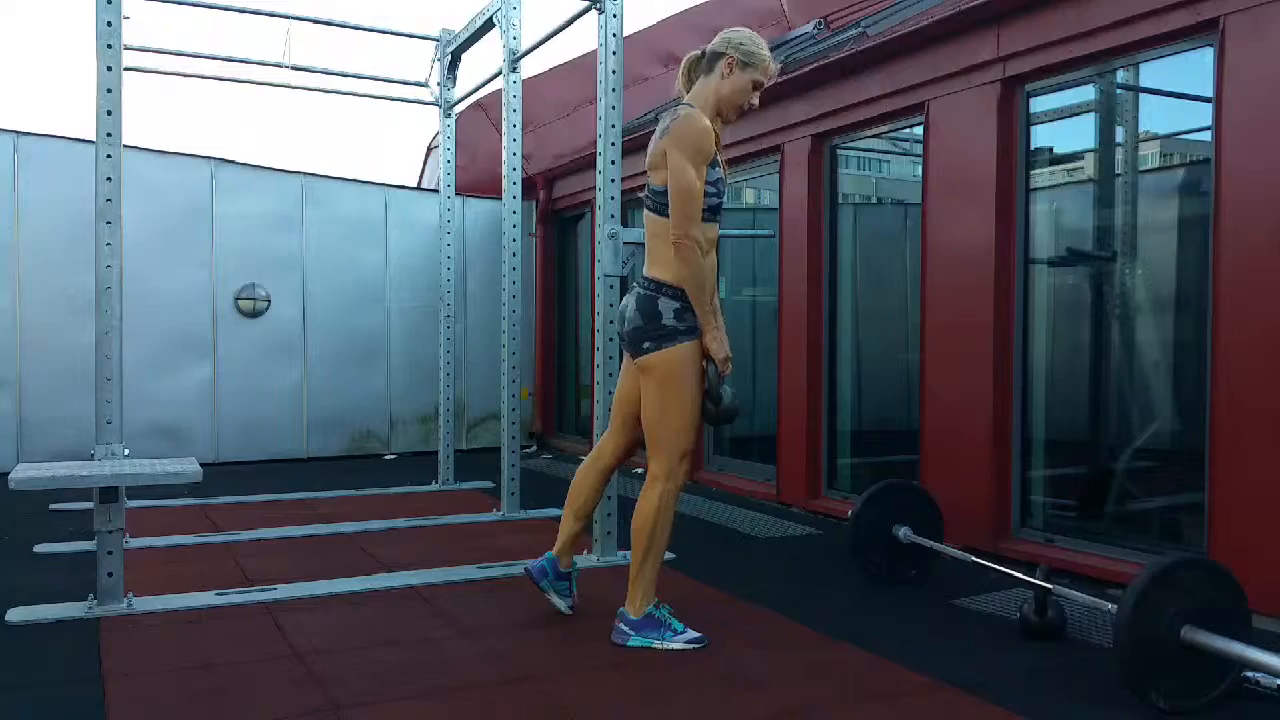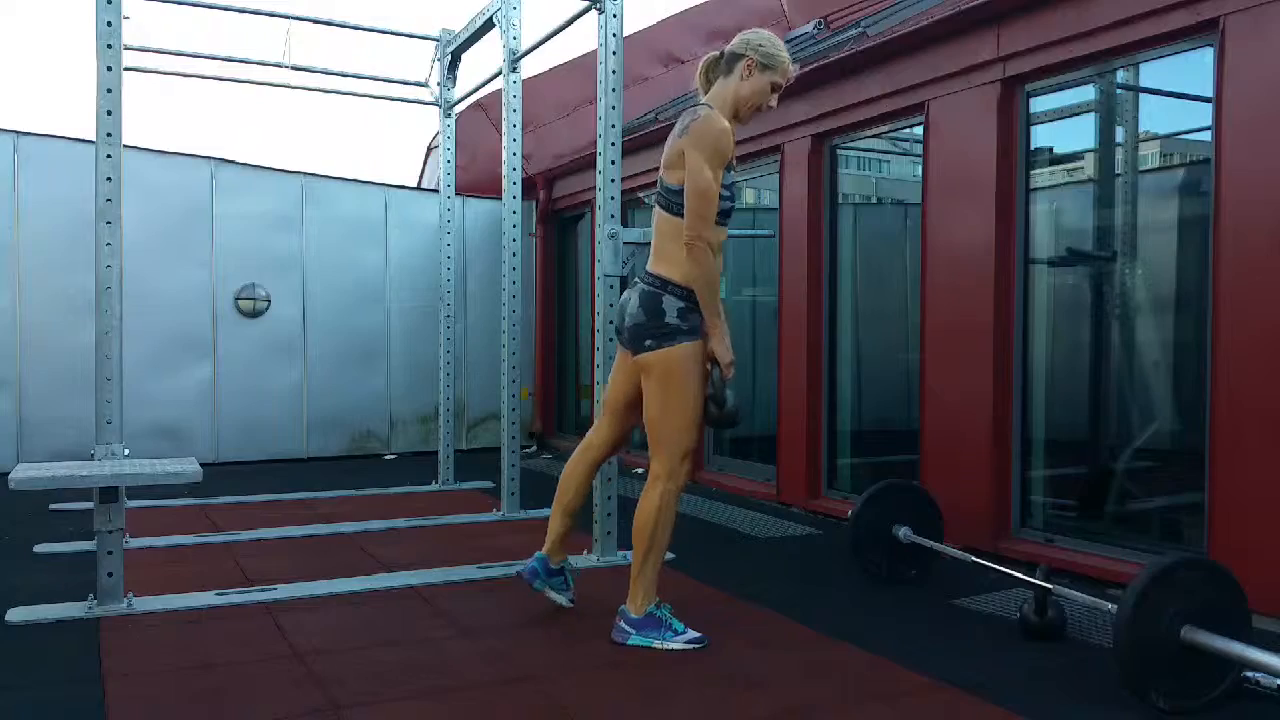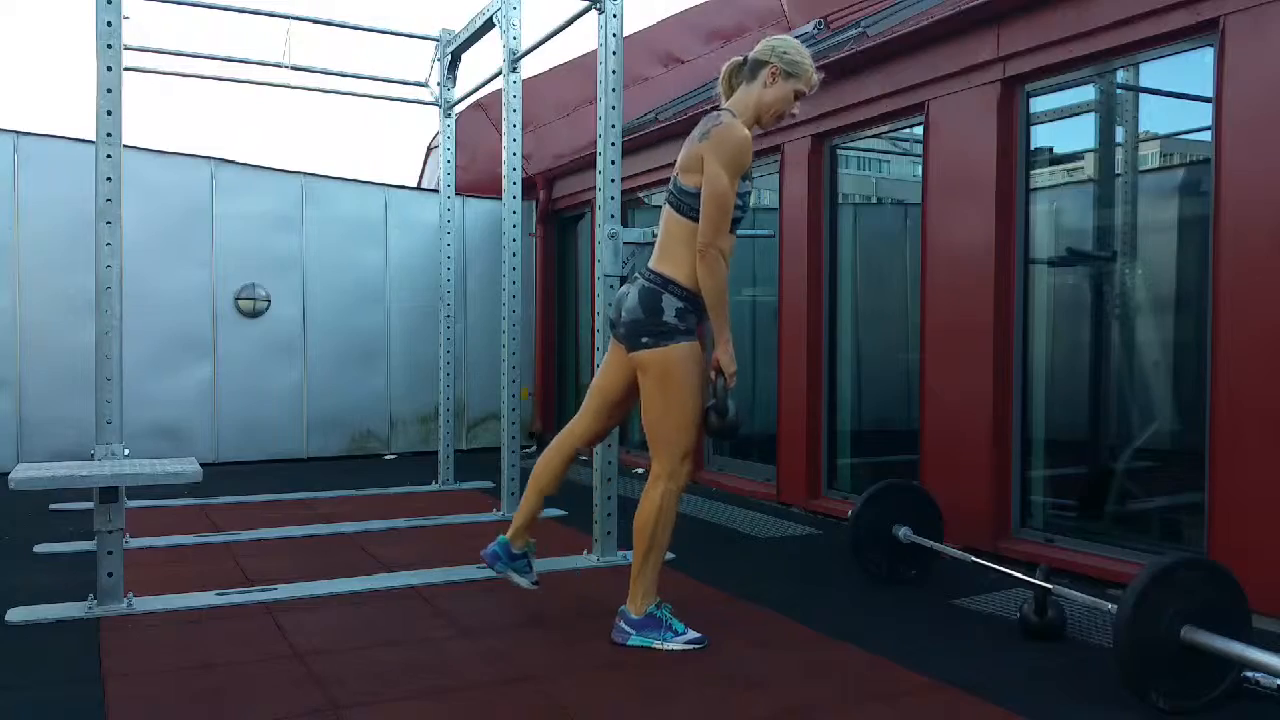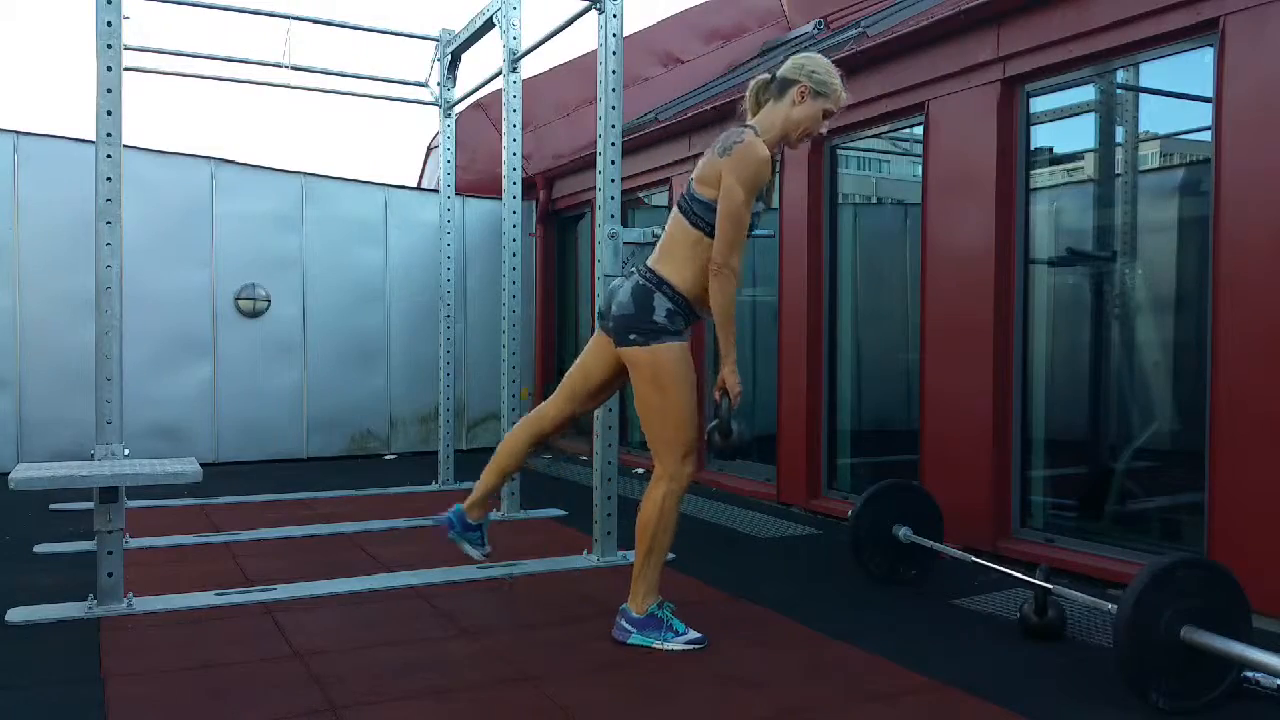
dt=0.2s
person 1, frame 1
left shoulder: (688, 127)
right shoulder: (690, 124)
right elbow: (685, 241)
left wrist: (710, 321)
right wrist: (713, 328)
left hip: (655, 308)
right hip: (667, 313)
left knee: (616, 446)
right knee: (668, 469)
left ankle: (557, 561)
right ankle: (638, 617)
person 1, frame 2
left shoulder: (698, 125)
right shoulder: (709, 125)
right elbow: (698, 242)
left wrist: (710, 325)
right wrist: (718, 332)
left hip: (650, 305)
right hip: (669, 312)
left knee: (604, 437)
right knee: (671, 469)
left ankle: (549, 558)
right ankle: (638, 616)
person 1, frame 3
left shoulder: (716, 129)
right shoulder: (731, 133)
right elbow: (710, 249)
left wrist: (711, 336)
right wrist: (723, 341)
left hip: (645, 302)
right hip: (666, 312)
left knee: (585, 427)
right knee: (672, 469)
left ankle: (514, 542)
right ankle: (639, 615)
person 1, frame 4
left shoulder: (739, 145)
right shoulder: (753, 151)
right elbow: (722, 267)
left wrist: (722, 356)
right wrist: (729, 362)
left hip: (636, 299)
right hip: (655, 311)
left knee: (555, 410)
right knee: (675, 468)
left ankle: (470, 512)
right ankle: (640, 614)
